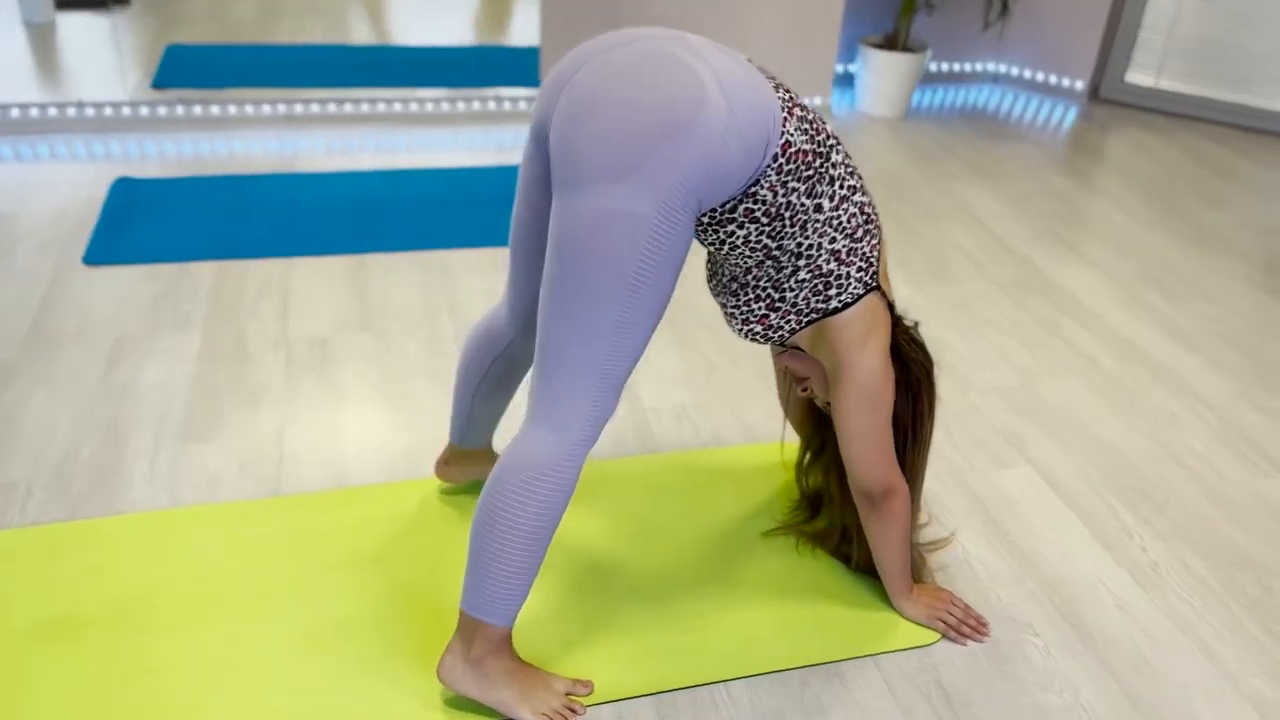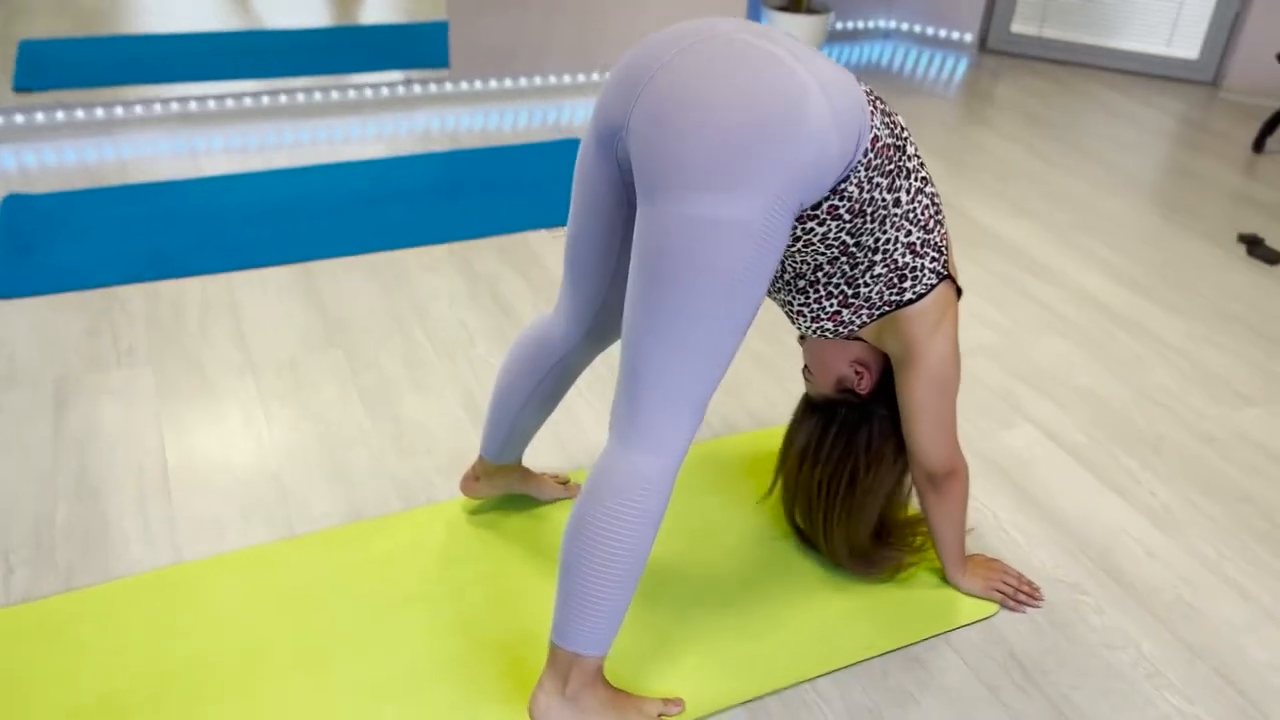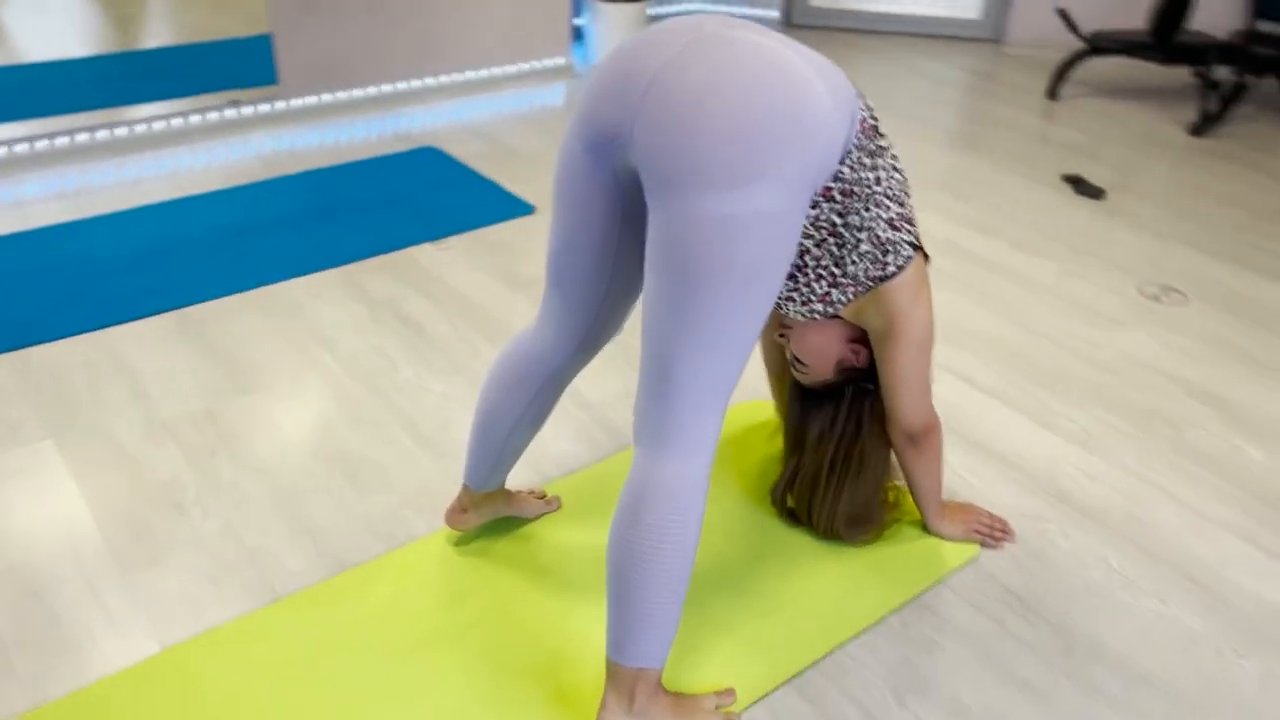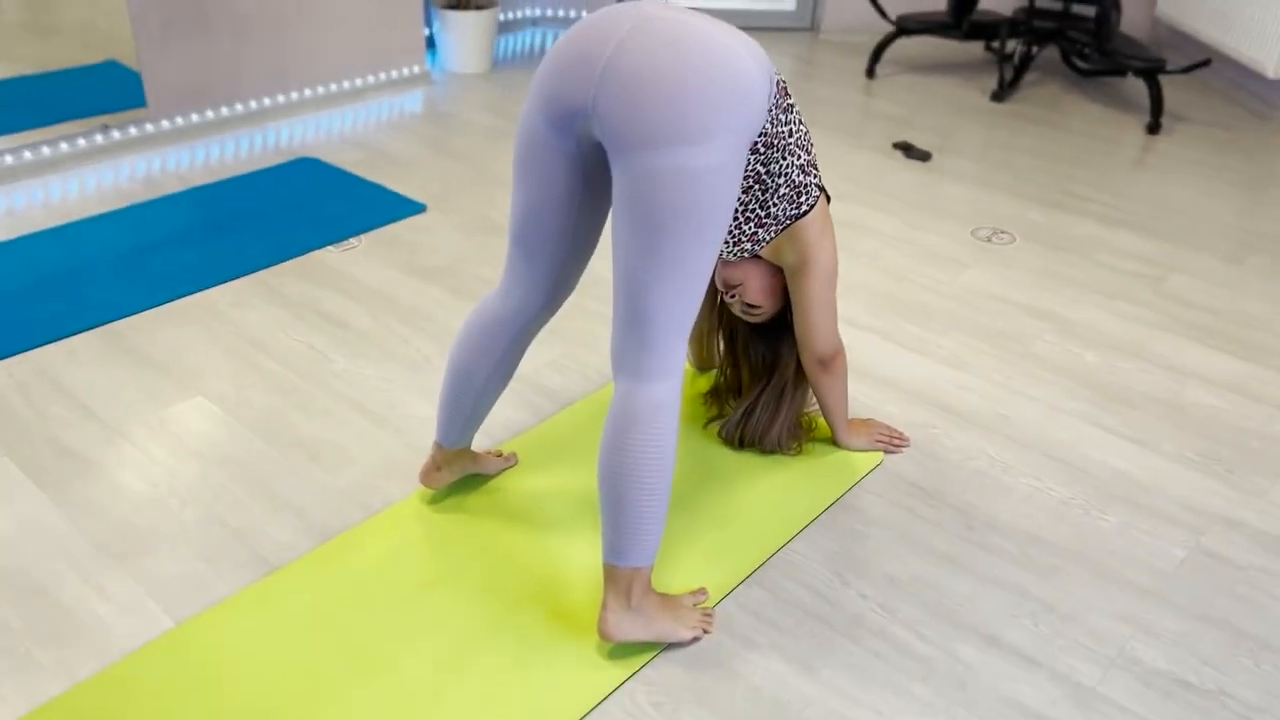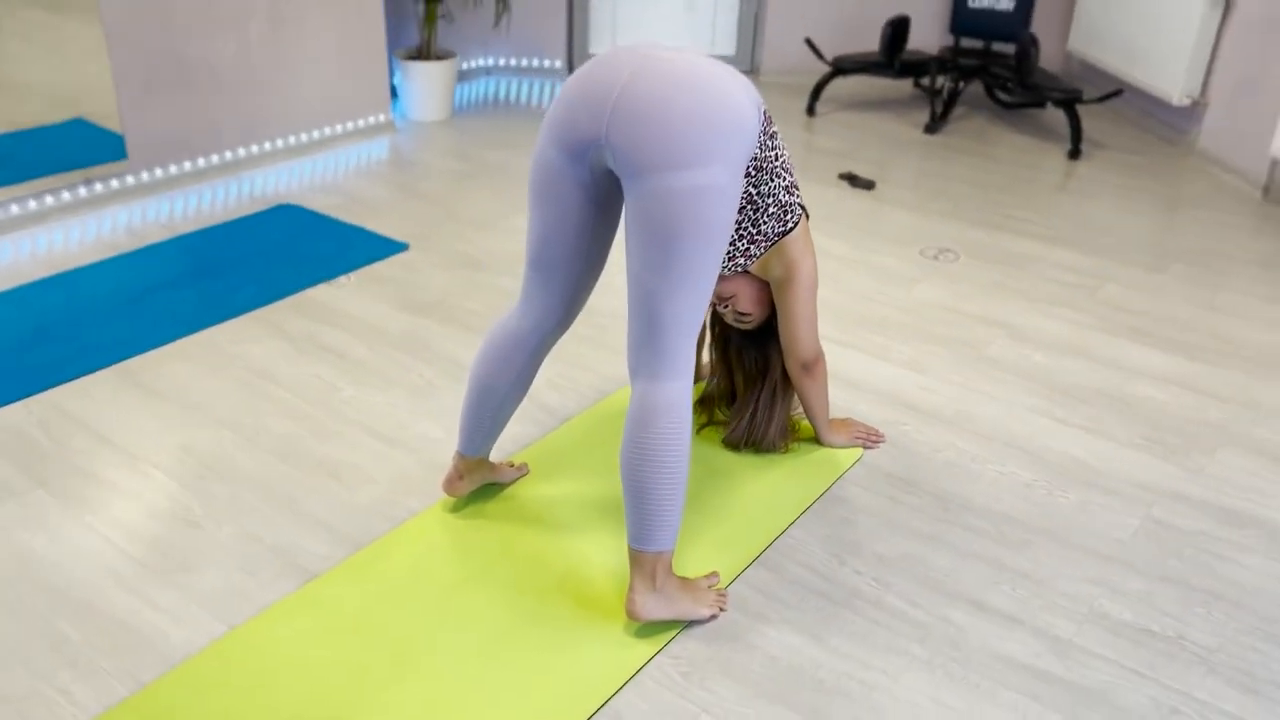
dt=0.7s
person 1, frame 1
left shoulder: (817, 293)
right shoulder: (857, 326)
left elbow: (789, 359)
right elbow: (879, 485)
left wrist: (817, 454)
right wrist: (904, 592)
right hip: (658, 132)
left knee: (528, 316)
right knee: (568, 418)
left ankle: (465, 453)
right ankle: (477, 656)
person 1, frame 2
right shoulder: (920, 315)
right elbow: (940, 466)
right wrist: (957, 566)
right hip: (744, 136)
left knee: (582, 322)
right knee: (653, 435)
left ankle: (494, 468)
person 1, frame 3
right shoulder: (891, 290)
left elbow: (769, 320)
right elbow: (914, 427)
left wrist: (791, 412)
right wrist: (936, 513)
right hip: (740, 127)
left knee: (562, 334)
right knee: (678, 440)
left ankle: (478, 496)
person 1, frame 4
left shoulder: (730, 235)
right shoulder: (800, 233)
left elbow: (692, 301)
right elbow: (822, 353)
left wrist: (707, 358)
right wrist: (843, 429)
right hip: (688, 93)
left knee: (524, 295)
right knee: (648, 368)
left ankle: (447, 455)
right ankle: (628, 604)
person 1, frame 5
right shoulder: (784, 249)
left elbow: (683, 315)
right elbow: (804, 358)
left wrist: (690, 370)
right wrist: (826, 428)
left hip: (595, 86)
right hip: (691, 121)
left knee: (538, 313)
right knee: (660, 371)
right ankle: (650, 587)
